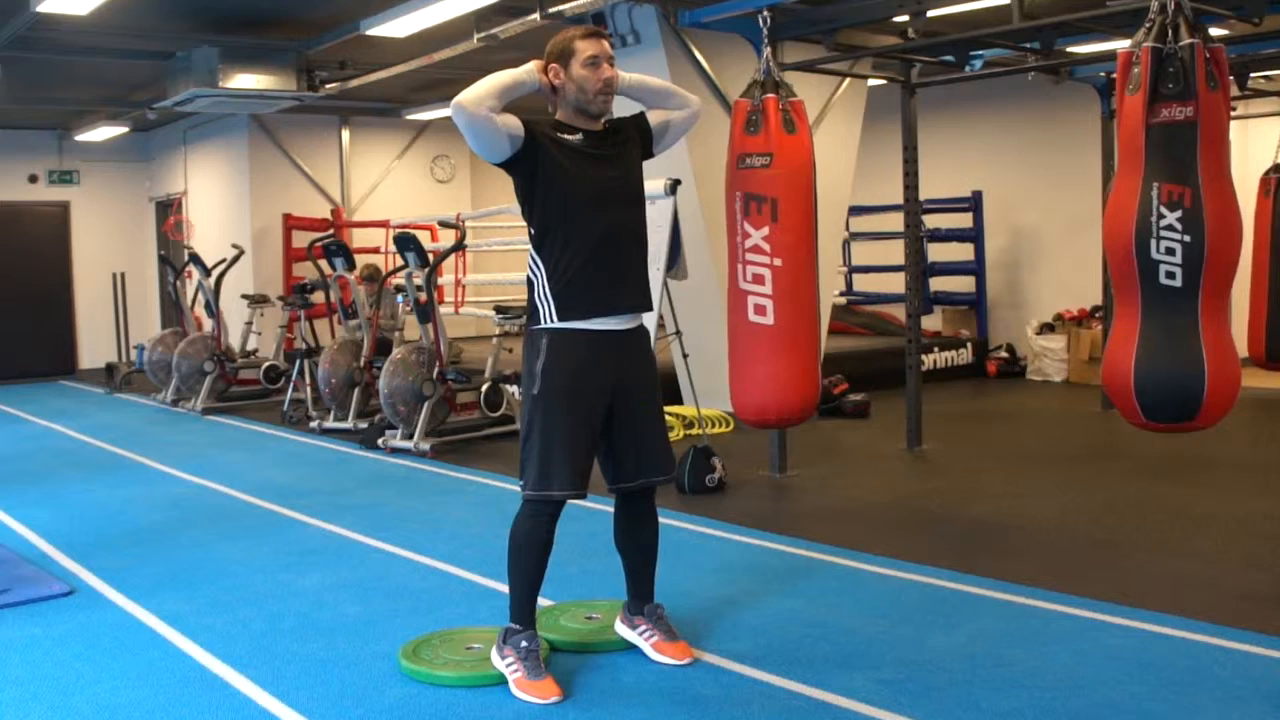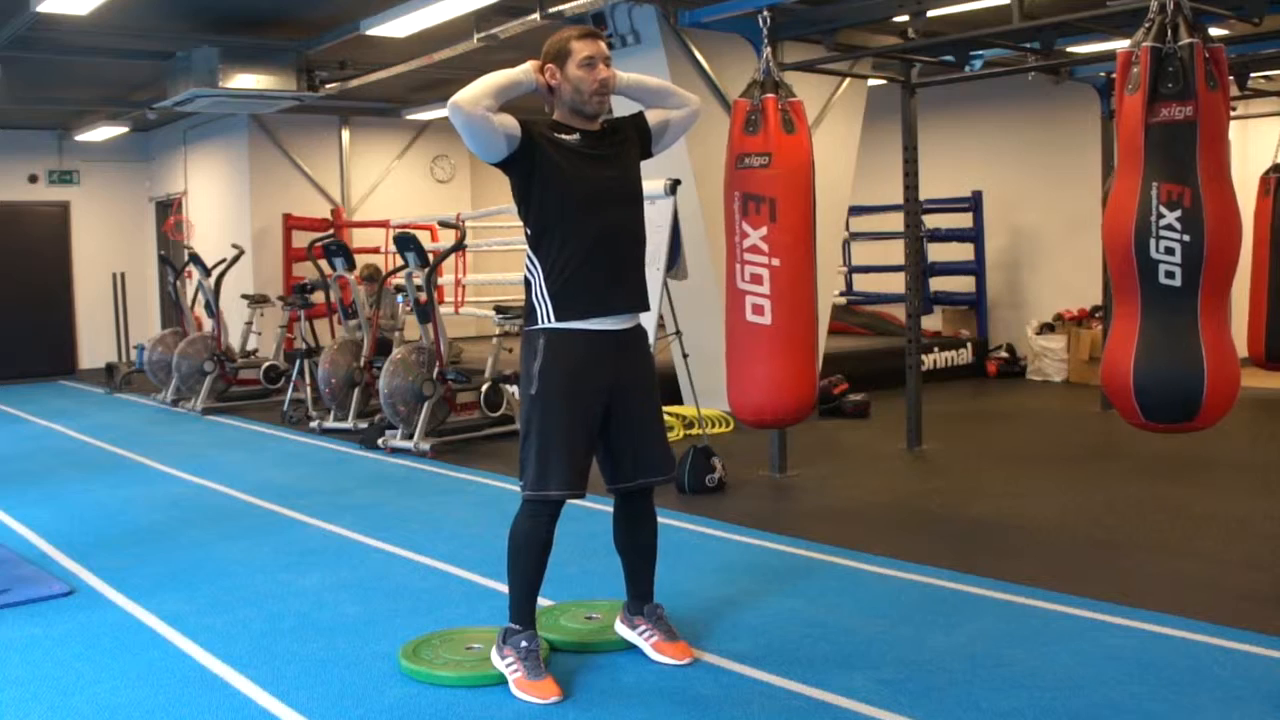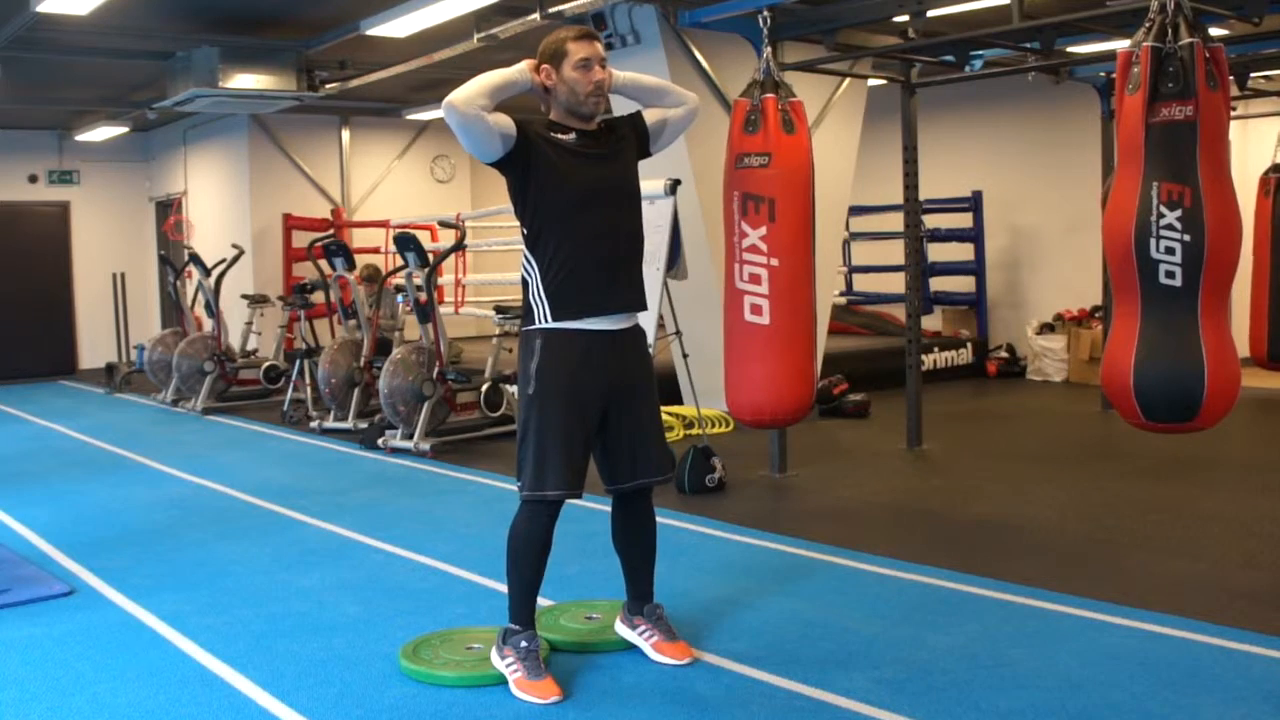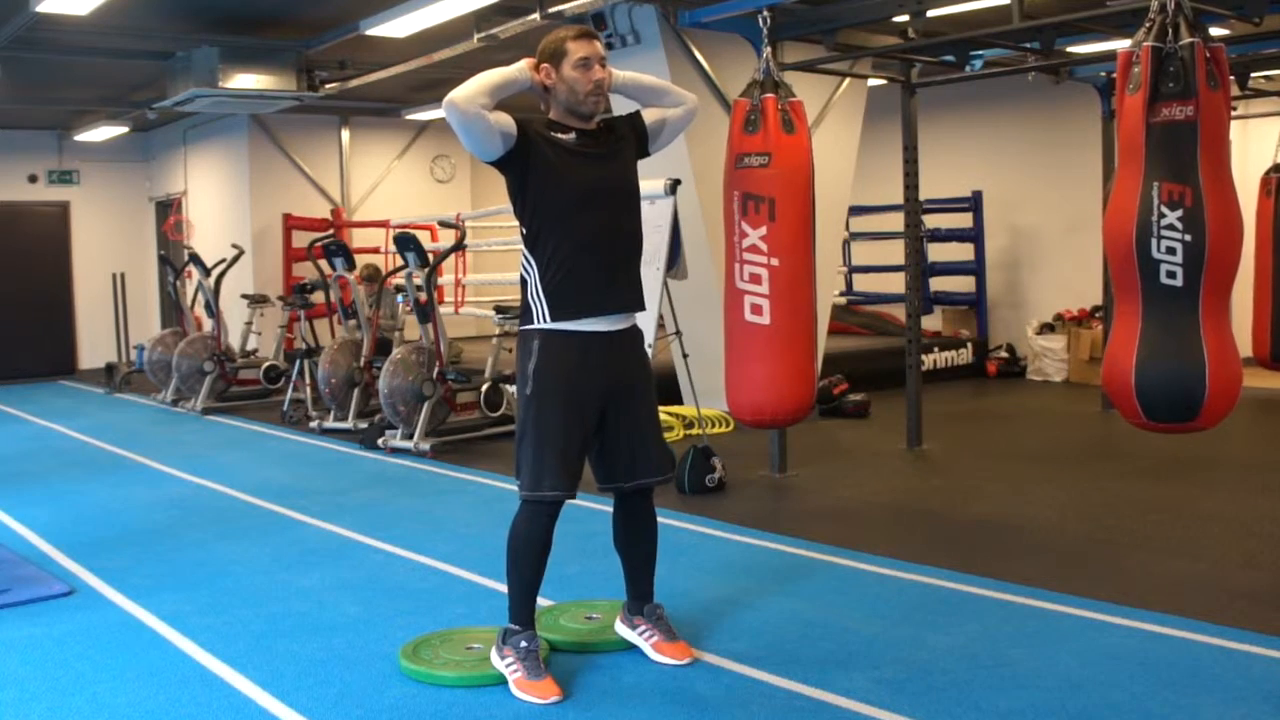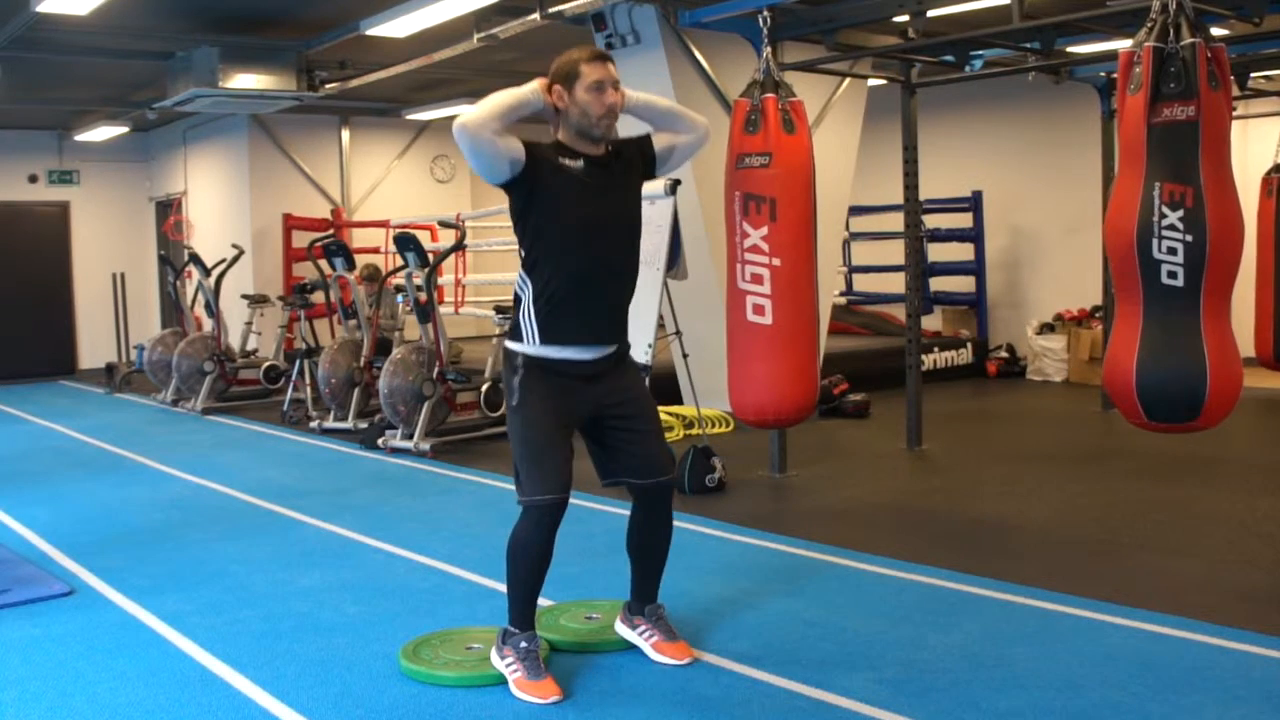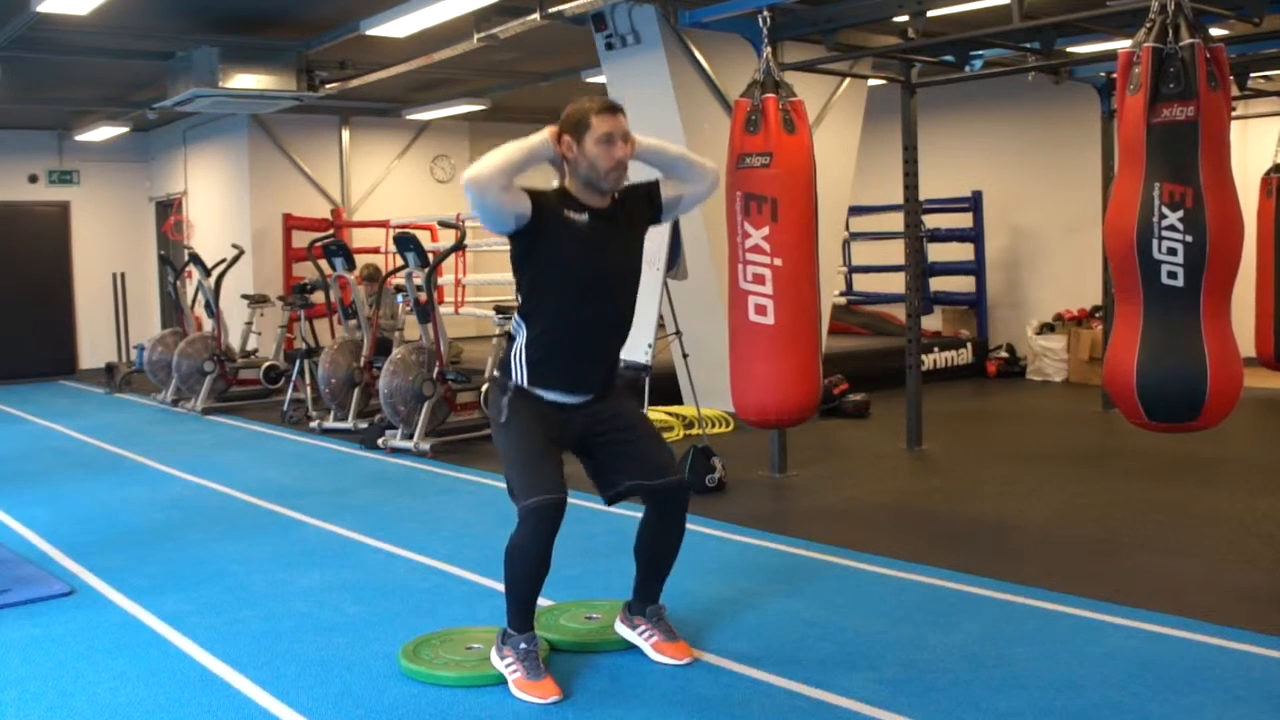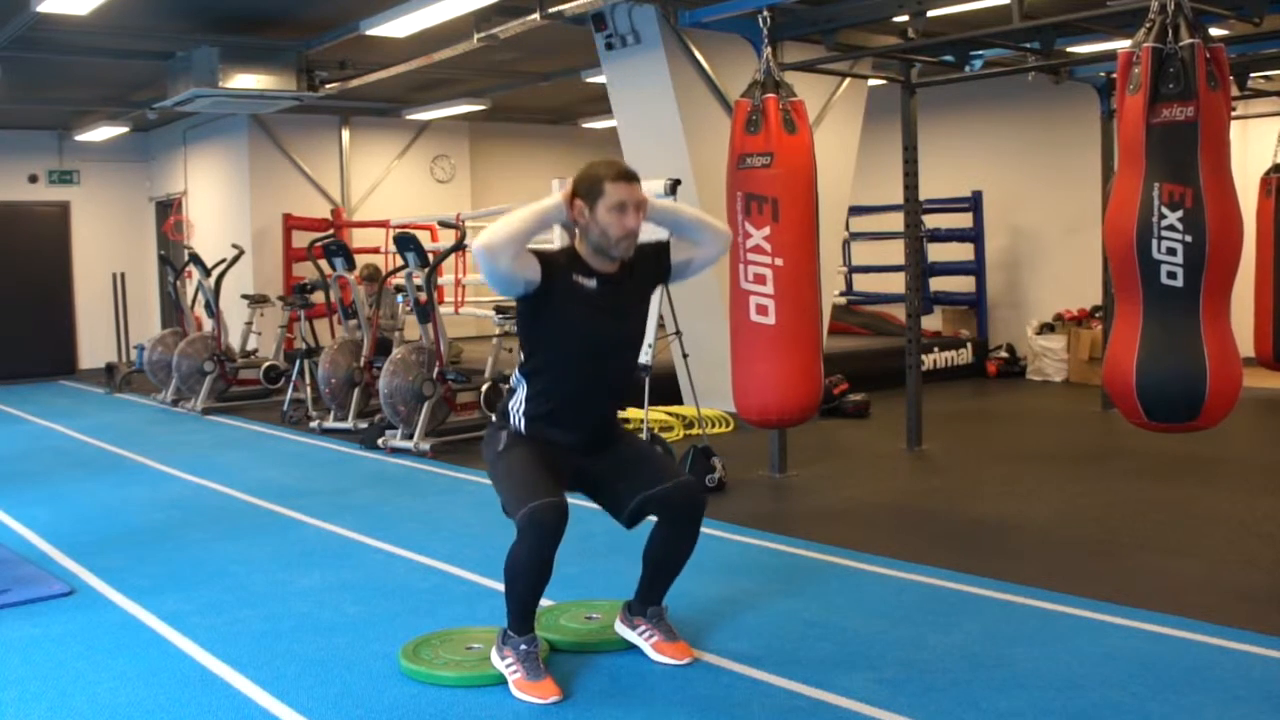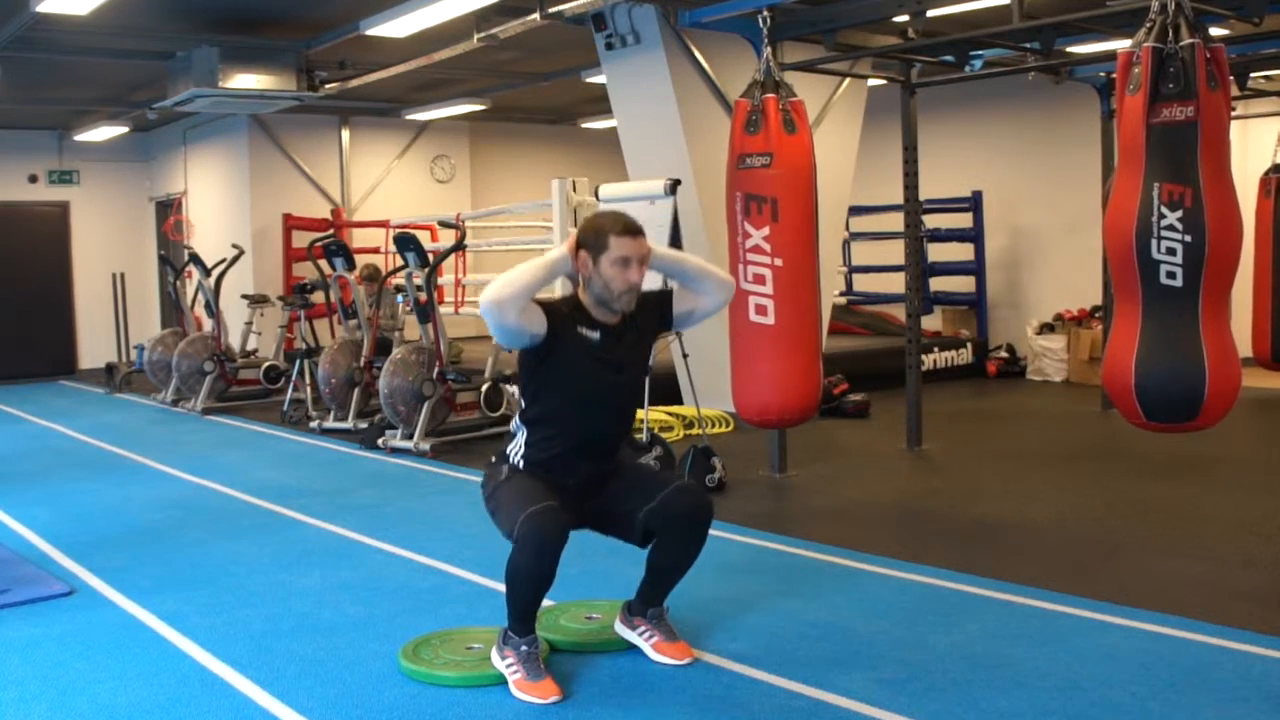
dt=0.3s
person 1, frame 1
left shoulder: (626, 137)
right shoulder: (534, 142)
left elbow: (689, 105)
right elbow: (469, 108)
left wrist: (624, 82)
right wrist: (528, 74)
left hip: (629, 338)
right hip: (564, 342)
left knee: (639, 482)
right knee: (546, 493)
left ankle: (640, 611)
right ankle: (516, 638)
person 1, frame 2
left shoulder: (626, 136)
right shoulder: (531, 143)
left elbow: (688, 104)
right elbow: (465, 108)
left wrist: (620, 81)
right wrist: (525, 75)
left hip: (626, 338)
right hip: (561, 343)
left knee: (638, 482)
right knee: (545, 494)
left ankle: (640, 612)
right ankle: (516, 638)
person 1, frame 3
left shoulder: (622, 136)
right shoulder: (526, 143)
left elbow: (687, 102)
right elbow: (459, 108)
left wrist: (618, 80)
right wrist: (520, 74)
left hip: (625, 338)
right hip: (559, 342)
left knee: (636, 483)
right knee: (544, 493)
left ankle: (640, 611)
right ankle: (517, 639)
person 1, frame 4
left shoulder: (621, 136)
right shoulder: (527, 141)
left elbow: (686, 103)
right elbow: (460, 106)
left wrist: (618, 80)
right wrist: (520, 71)
left hip: (622, 339)
right hip: (557, 343)
left knee: (637, 483)
right knee: (545, 494)
left ankle: (641, 612)
right ankle: (516, 639)
person 1, frame 5
left shoulder: (628, 159)
right shoulder: (533, 165)
left elbow: (697, 129)
right elbow: (469, 129)
left wrist: (630, 100)
right wrist: (531, 93)
left hip: (611, 363)
right hip: (544, 365)
left knee: (655, 483)
right knee: (545, 500)
left ankle: (641, 611)
right ankle: (516, 639)
person 1, frame 6
left shoulder: (635, 206)
right shoulder: (539, 212)
left elbow: (705, 177)
right elbow: (477, 184)
left wrist: (640, 145)
right wrist: (541, 143)
left hip: (601, 395)
right hip: (530, 396)
left knee: (670, 490)
right knee: (543, 507)
left ankle: (641, 613)
right ankle: (515, 641)
person 1, frame 7
left shoulder: (643, 265)
right shoulder: (547, 273)
left elbow: (717, 239)
right elbow: (489, 250)
left wrist: (653, 205)
right wrist: (554, 206)
left hip: (602, 437)
right hip: (528, 437)
left knee: (684, 498)
right knee: (544, 518)
left ankle: (642, 614)
right ankle: (516, 642)
person 1, frame 8
left shoulder: (646, 314)
right shoulder: (551, 323)
left elbow: (720, 289)
right elbow: (494, 305)
left wrist: (656, 254)
right wrist: (558, 257)
left hip: (604, 475)
right hip: (527, 477)
left knee: (690, 507)
right knee: (543, 529)
left ankle: (643, 614)
right ankle: (516, 643)
